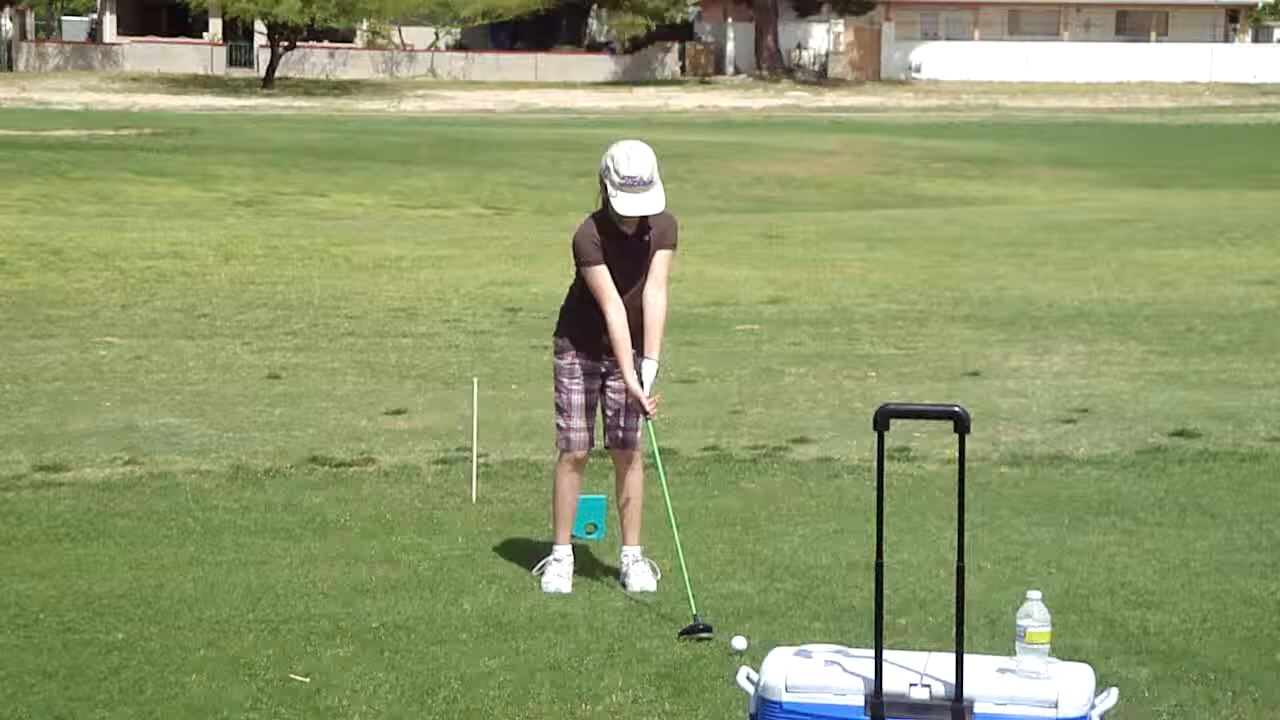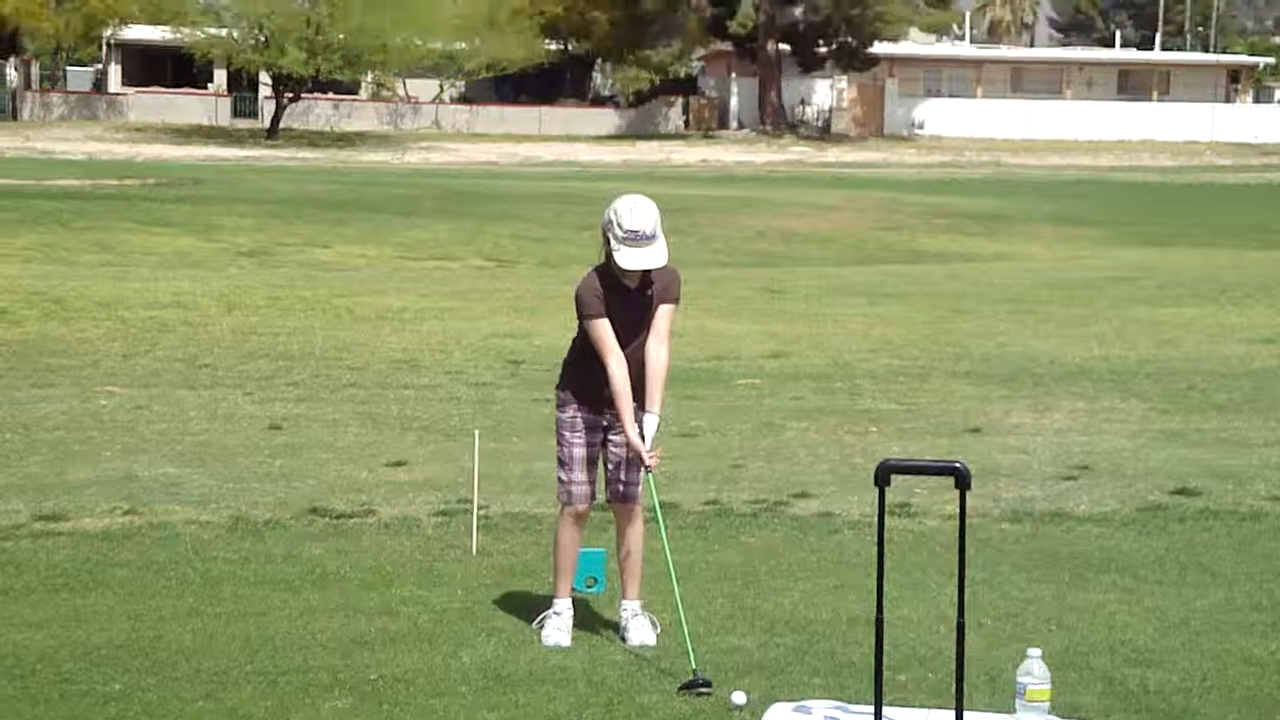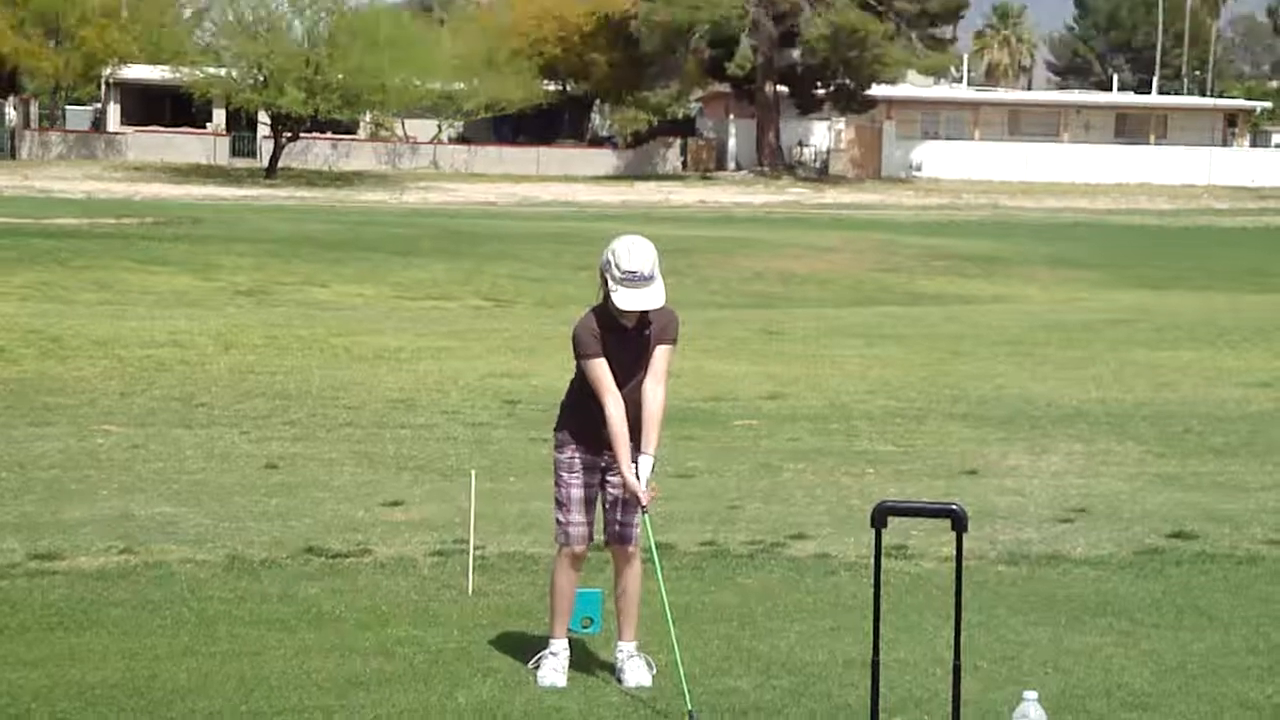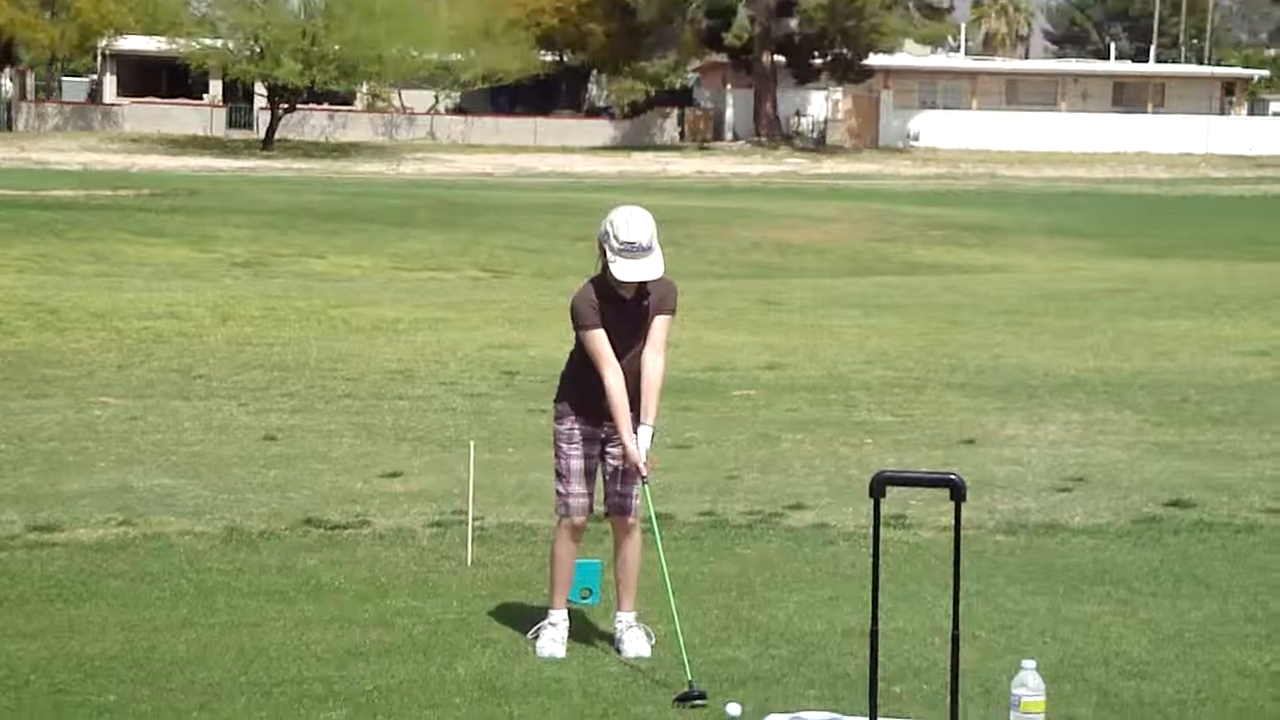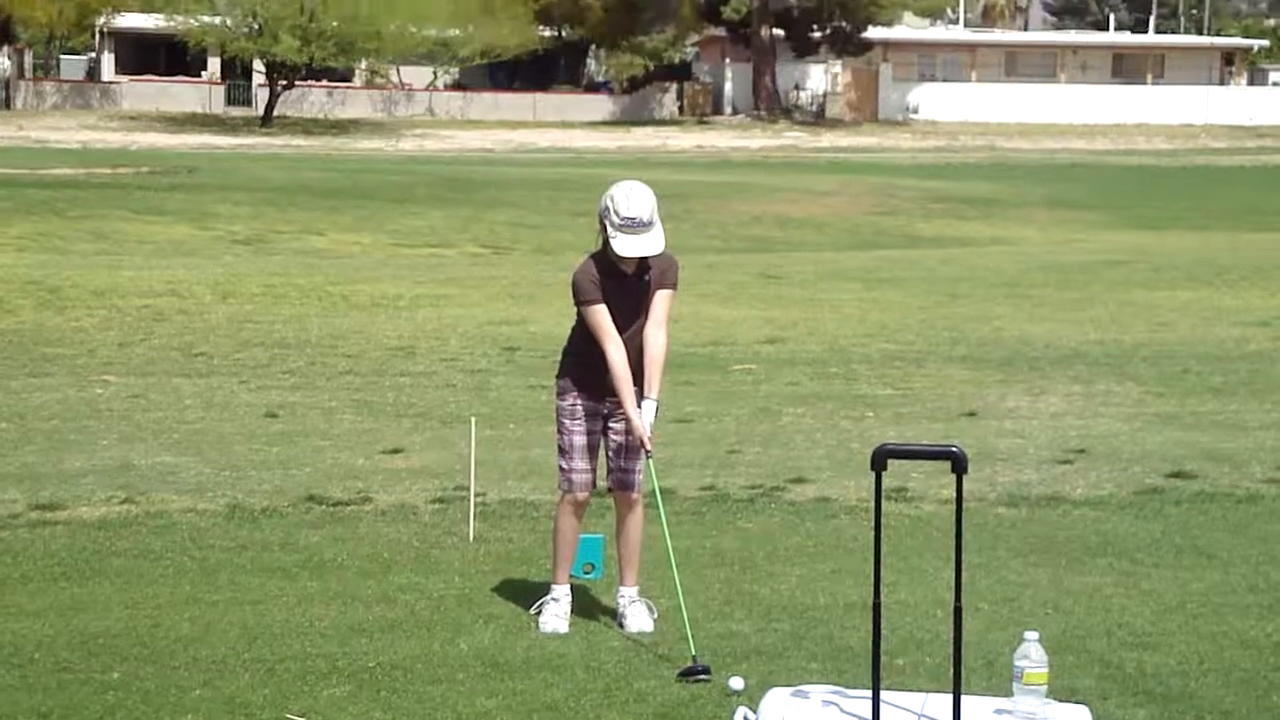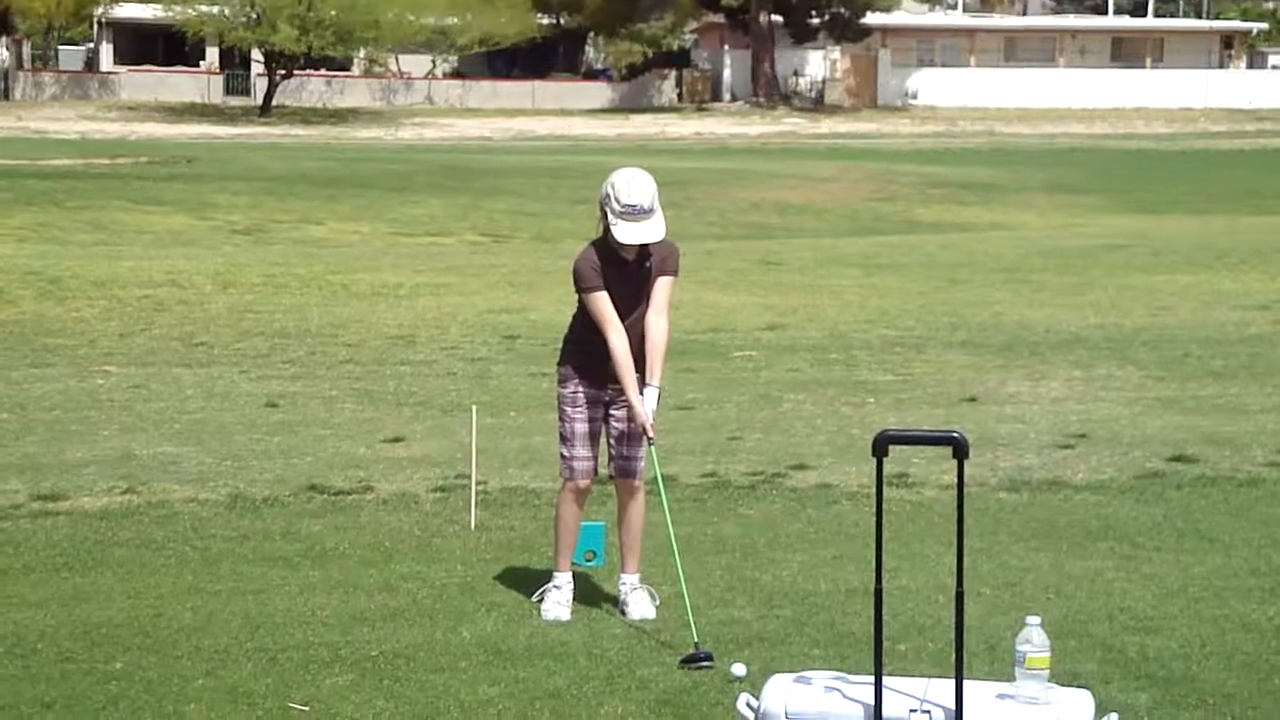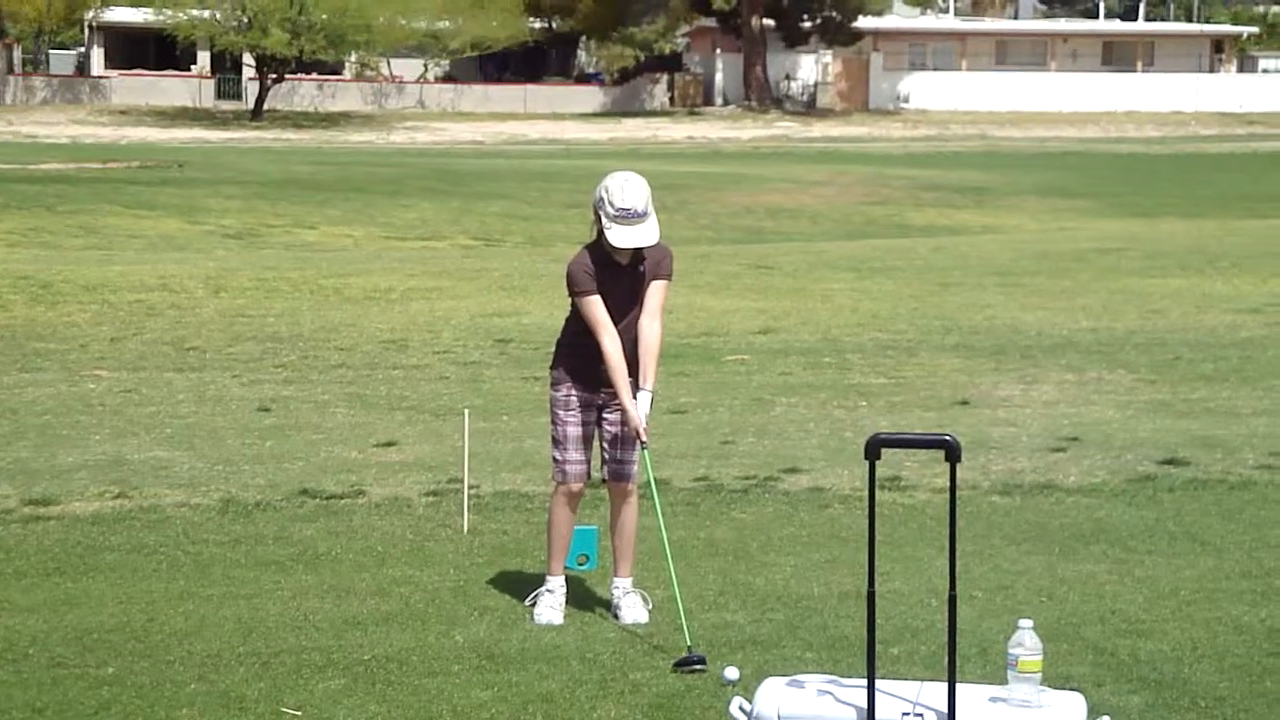
dt=0.1s
person 1, frame 1
left shoulder: (664, 227)
right shoulder: (588, 236)
left elbow: (654, 294)
right elbow: (612, 308)
left wrist: (649, 364)
right wrist: (628, 378)
left hip: (630, 349)
right hip: (579, 349)
left knee: (628, 452)
right knee: (574, 451)
left ankle: (632, 555)
right ankle: (561, 554)
person 1, frame 2
left shoulder: (667, 281)
right shoulder: (591, 289)
left elbow: (657, 348)
right elbow: (613, 361)
left wrist: (651, 418)
right wrist: (629, 432)
left hip: (632, 403)
right hip: (581, 402)
left knee: (628, 506)
right knee: (575, 505)
left ankle: (631, 609)
right ankle: (560, 607)
person 1, frame 3
left shoulder: (664, 322)
right shoulder: (588, 330)
left elbow: (653, 389)
right elbow: (610, 401)
left wrist: (646, 458)
right wrist: (626, 471)
left hip: (630, 444)
right hip: (580, 443)
left knee: (626, 547)
right knee: (573, 546)
left ankle: (628, 651)
right ankle: (556, 648)
person 1, frame 4
left shoulder: (663, 292)
right shoulder: (586, 301)
left elbow: (653, 359)
right elbow: (610, 372)
left wrist: (645, 429)
right wrist: (626, 442)
left hip: (629, 415)
right hip: (580, 414)
left knee: (626, 518)
right knee: (573, 517)
left ankle: (626, 621)
right ankle: (556, 618)
person 1, frame 5
left shoulder: (664, 267)
right shoulder: (588, 276)
left elbow: (655, 334)
right elbow: (612, 346)
left wrist: (649, 403)
right wrist: (632, 414)
left hip: (632, 390)
right hip: (582, 390)
left knee: (628, 494)
right knee: (576, 493)
left ankle: (629, 596)
right ankle: (559, 593)
person 1, frame 6
left shoulder: (665, 254)
right shoulder: (588, 263)
left elbow: (656, 320)
right elbow: (614, 333)
left wrist: (651, 390)
right wrist: (634, 402)
left hip: (633, 378)
right hip: (583, 378)
left knee: (630, 481)
right knee: (577, 480)
left ankle: (630, 583)
right ankle: (561, 581)
person 1, frame 7
left shoulder: (659, 257)
right shoulder: (582, 267)
left elbow: (650, 324)
right elbow: (607, 338)
left wrist: (645, 394)
right wrist: (628, 406)
left hip: (627, 382)
right hip: (576, 381)
left knee: (623, 484)
right knee: (570, 484)
left ankle: (623, 587)
right ankle: (553, 585)
